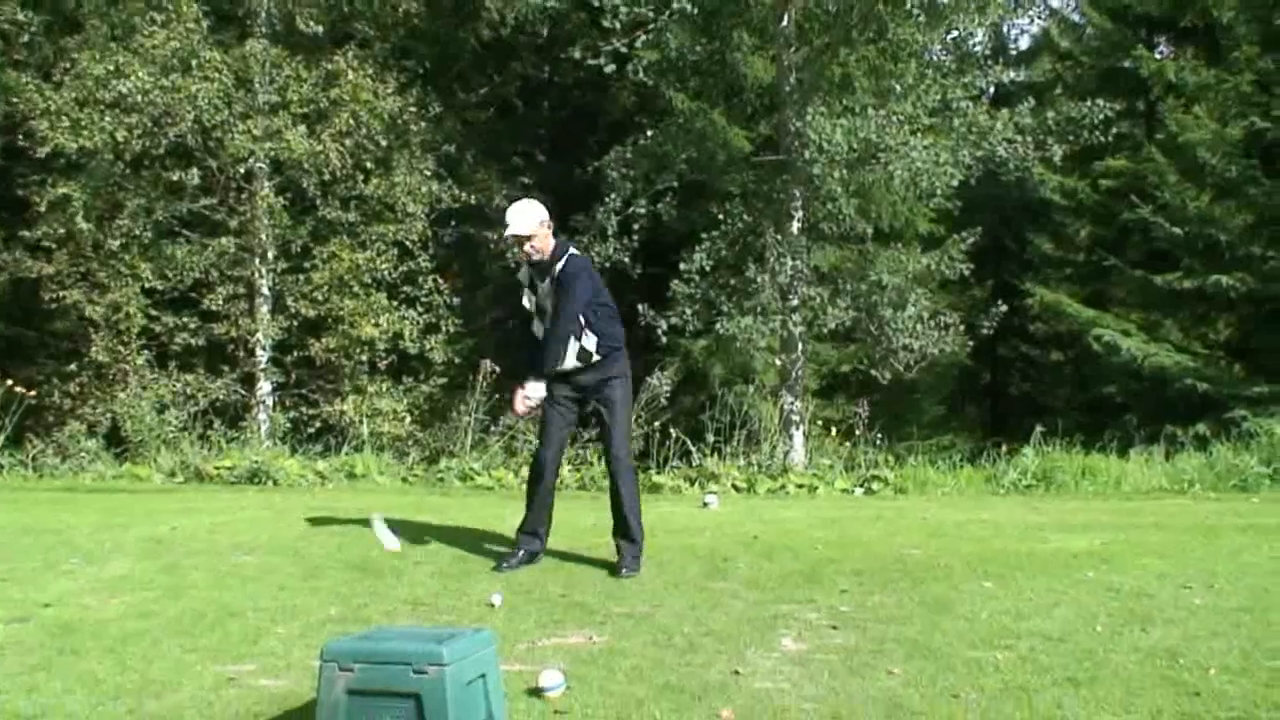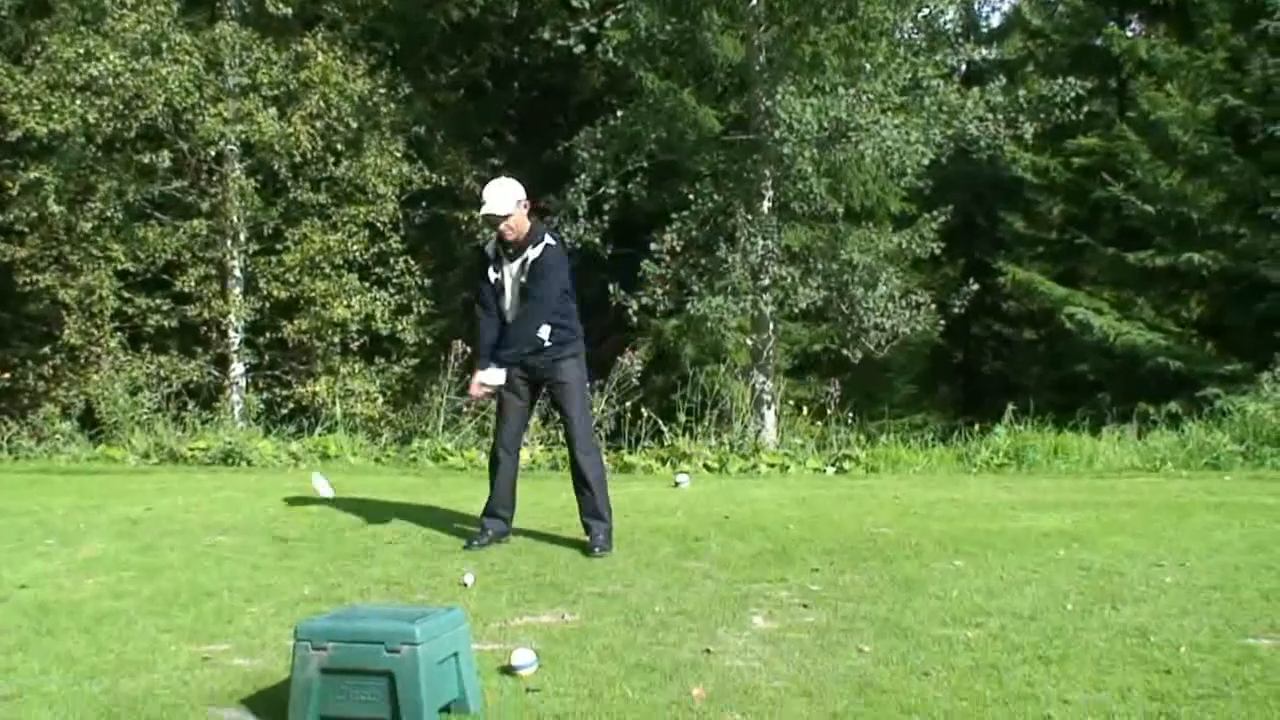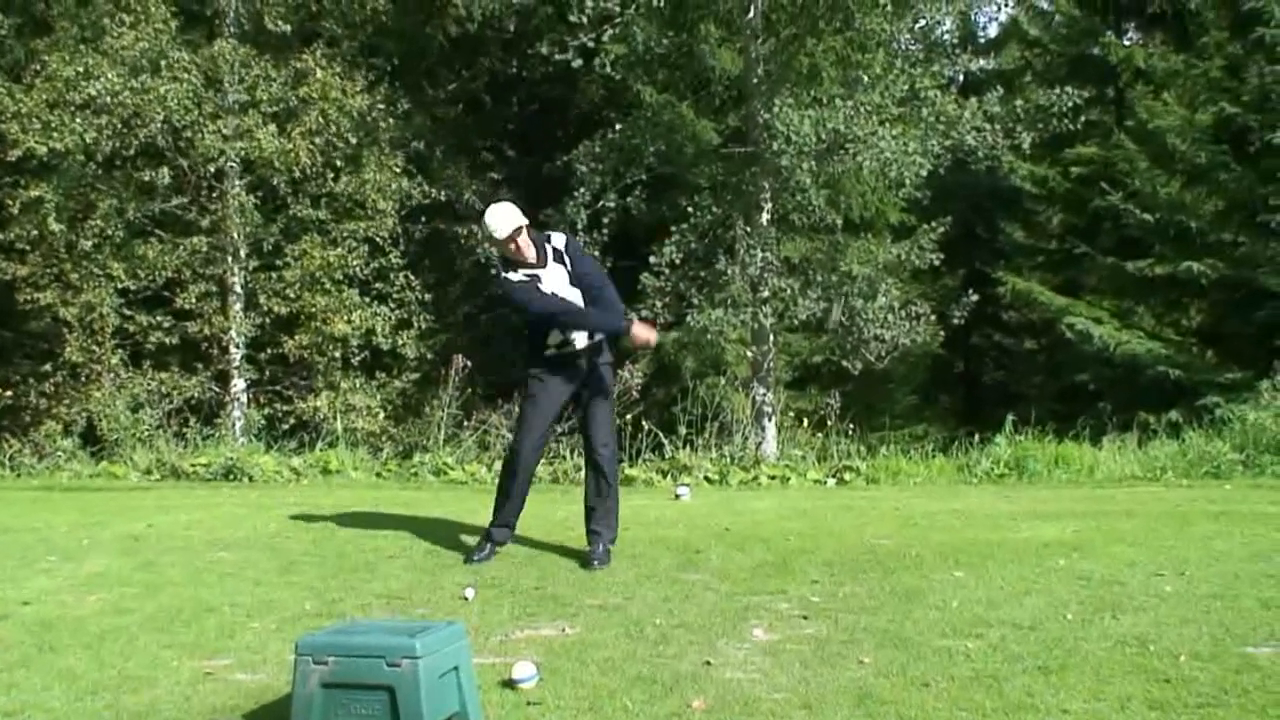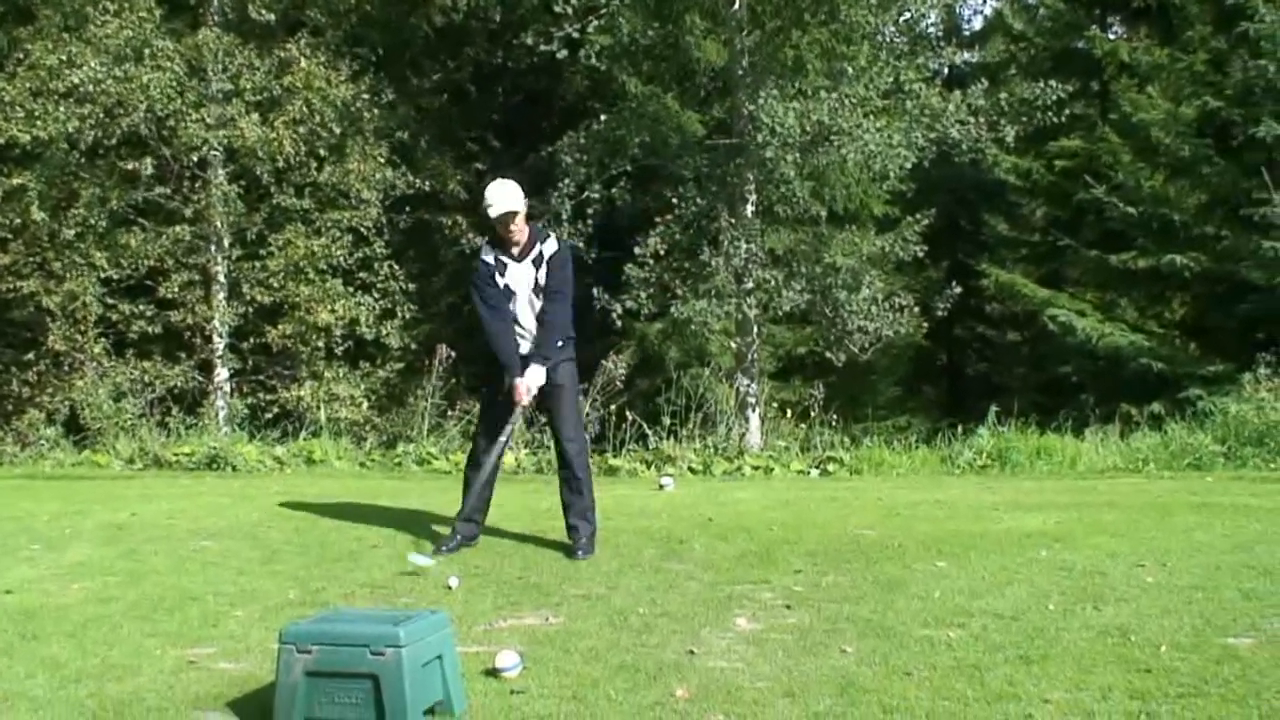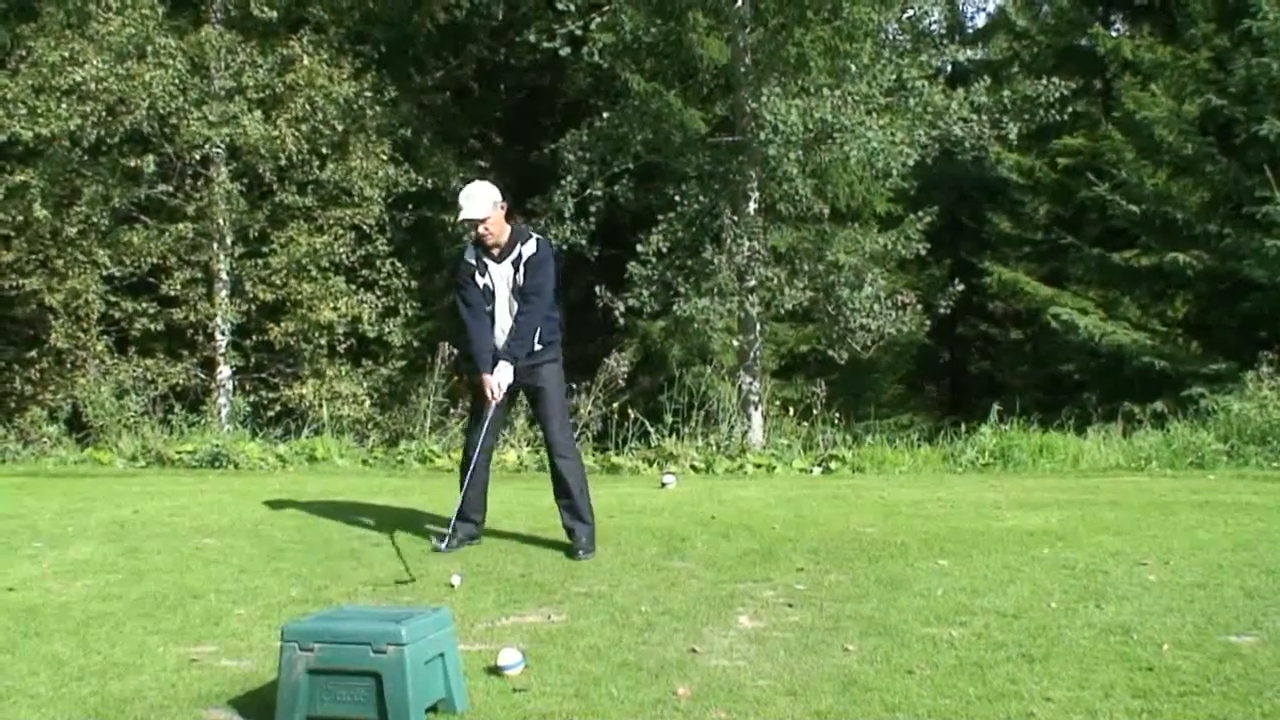
dt=1s
person 1, frame 1
left shoulder: (574, 264)
right shoulder: (529, 276)
left elbow: (560, 326)
right elbow: (541, 332)
left wrist: (535, 381)
right wrist: (538, 381)
left hip: (605, 368)
right hip: (564, 377)
left knee: (618, 458)
right knee: (546, 459)
left ankle: (629, 548)
right ankle: (530, 542)
person 1, frame 2
left shoulder: (548, 254)
right shoulder: (492, 252)
left elbow: (532, 316)
right elbow: (489, 312)
left wrist: (498, 366)
right wrist: (484, 364)
left hip: (562, 355)
right hip: (519, 360)
left knee: (580, 439)
right knee: (504, 440)
left ankle: (599, 527)
right ankle: (497, 521)
person 1, frame 3
left shoulder: (560, 244)
right shoulder: (512, 282)
left elbow: (598, 286)
right elbow: (563, 313)
left wrist: (624, 324)
right wrist: (625, 328)
left hip: (594, 358)
right hip: (549, 370)
left knee: (602, 451)
right knee: (522, 452)
left ankle: (599, 539)
right ankle: (497, 533)
person 1, frame 4
left shoulder: (552, 250)
right shoulder: (487, 260)
left elbow: (558, 310)
right elbow: (494, 322)
left wrist: (538, 366)
right wrist: (516, 374)
left hip: (554, 357)
right hip: (507, 361)
left knee: (571, 442)
right knee: (485, 442)
left ankle: (582, 529)
right ankle: (468, 525)
person 1, frame 5
left shoulder: (536, 250)
right shoulder: (470, 261)
left elbow: (533, 311)
right elbow: (475, 320)
left wrist: (508, 363)
right wrist: (485, 370)
left hip: (539, 357)
right hip: (492, 361)
left knee: (560, 443)
right knee: (477, 441)
left ankle: (581, 530)
right ankle: (468, 523)
